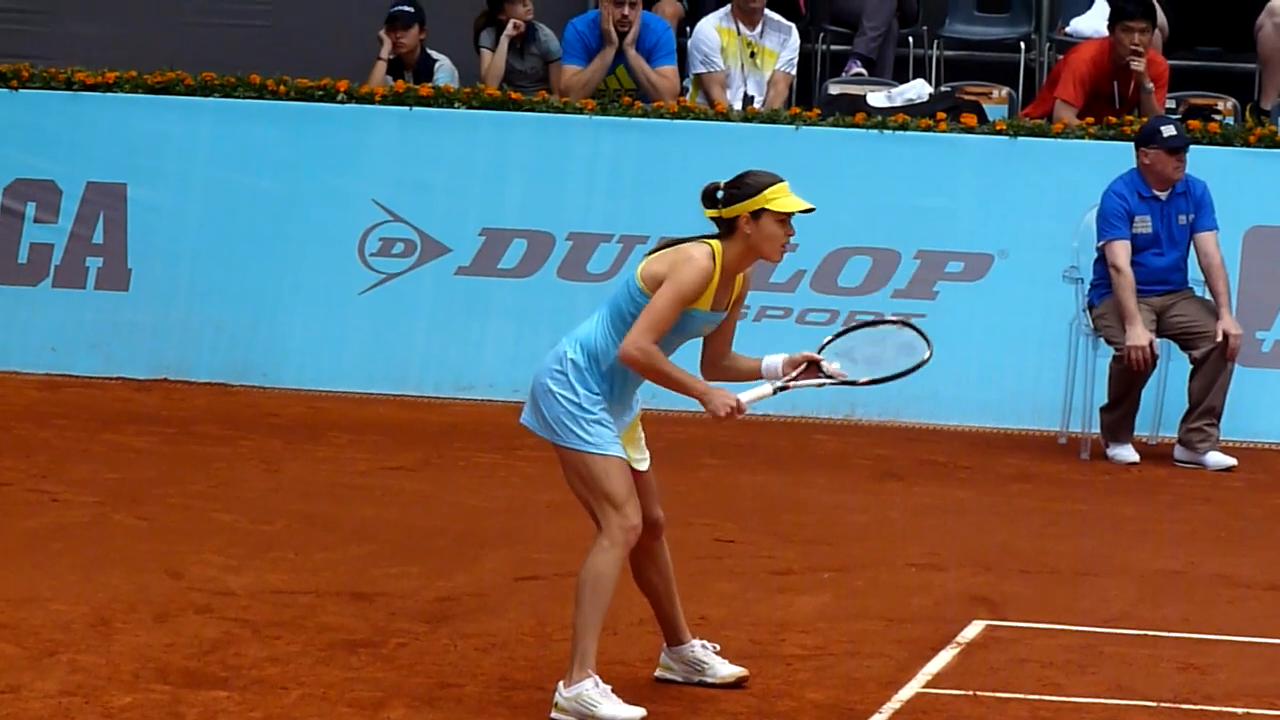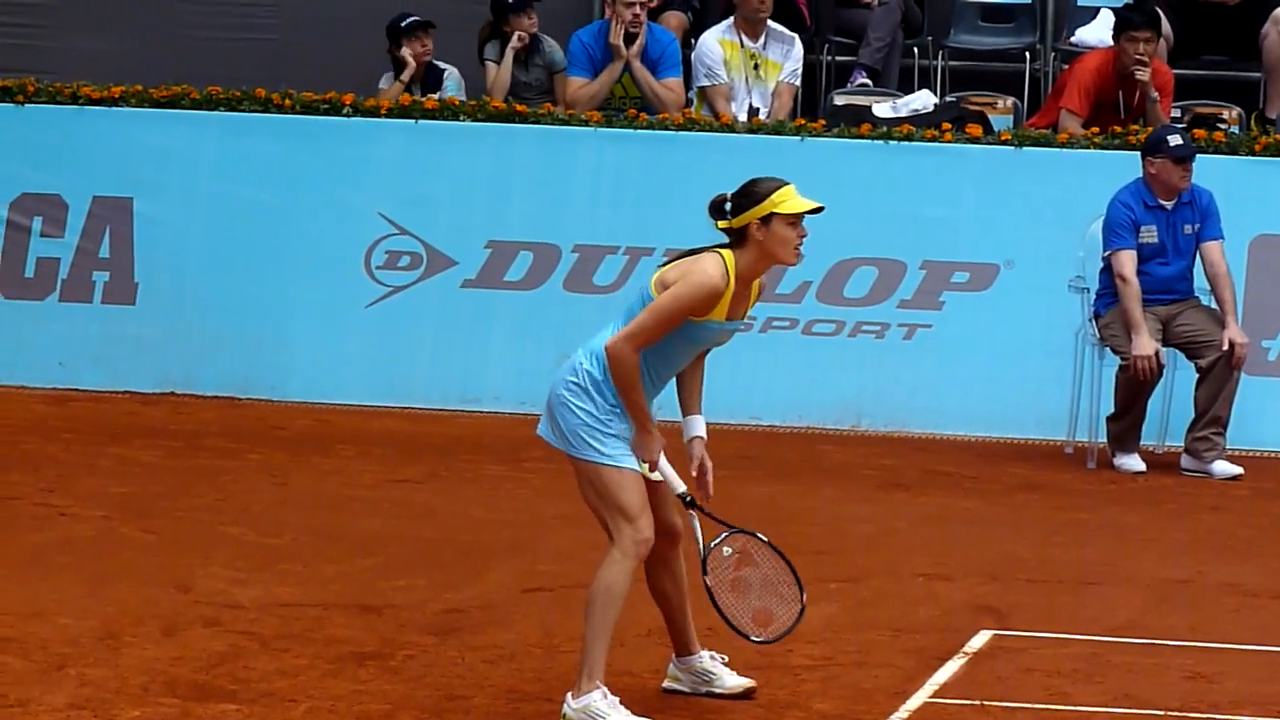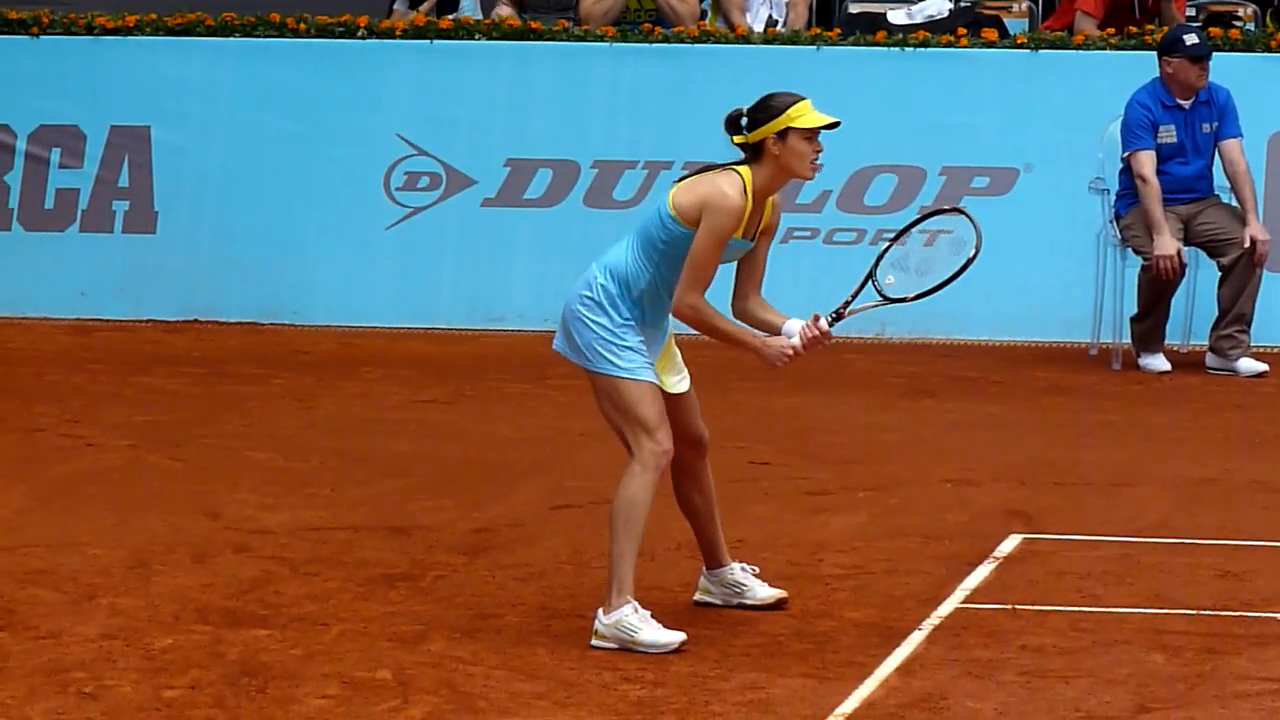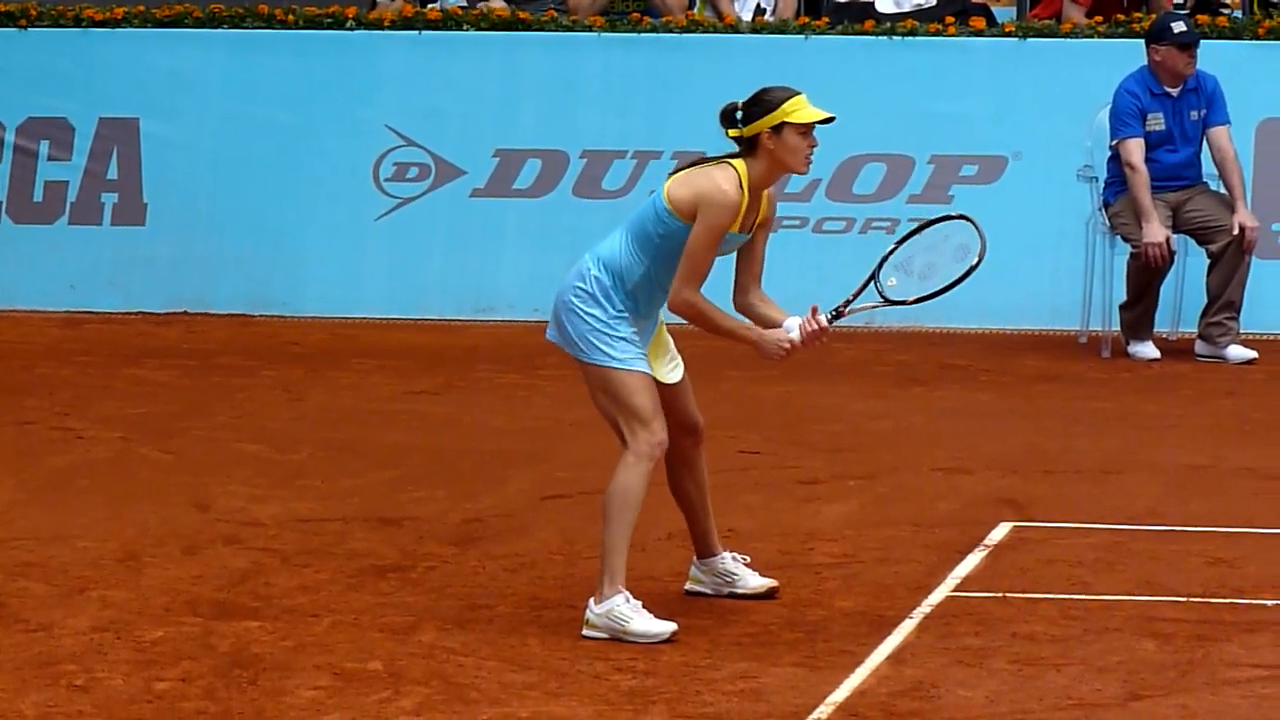
dt=1s
person 1, frame 1
left shoulder: (736, 280)
right shoulder: (695, 263)
left elbow: (715, 363)
right elbow: (635, 350)
left wrist: (779, 365)
right wrist: (705, 394)
left hip: (613, 397)
right hip: (574, 387)
left knee: (650, 526)
right knee: (621, 526)
left ankle: (680, 653)
person 1, frame 2
left shoulder: (750, 285)
right shoulder: (710, 277)
right elbow: (620, 346)
left wrist: (696, 433)
right wrist: (647, 430)
left hip: (626, 405)
right hip: (591, 397)
left knee: (668, 534)
right knee: (635, 538)
left ankle: (689, 663)
person 1, frame 3
left shoulder: (767, 210)
right shoulder: (727, 196)
left elbow: (745, 301)
right elbow: (687, 303)
left wrist: (794, 328)
right wrist: (760, 347)
left hip: (645, 319)
right hip: (605, 312)
left knee: (692, 445)
right knee: (654, 450)
left ankle: (719, 575)
right ankle: (617, 612)
person 1, frame 4
left shoulder: (761, 203)
right shoulder: (723, 191)
left elbow: (747, 296)
right elbow: (684, 298)
left wrist: (793, 325)
right wrist: (758, 340)
left hip: (636, 311)
right hip: (597, 303)
left knee: (686, 433)
right knee: (648, 440)
left ankle: (710, 564)
right ankle: (608, 602)
person 2, frame 1
left shoulder: (1196, 191)
right shoulder: (1119, 195)
left elbow: (1210, 256)
right elbow: (1119, 265)
left wrist: (1225, 314)
right wrist: (1134, 326)
left hip: (1175, 295)
right hip: (1118, 296)
left knee: (1222, 339)
right knee: (1138, 350)
left ankle: (1196, 442)
right ankle: (1117, 438)
person 2, frame 2
left shoulder: (1202, 201)
right shoulder: (1125, 204)
left elbow: (1216, 265)
right elbow: (1125, 275)
left wrist: (1231, 323)
right wrist: (1140, 335)
left hip: (1182, 304)
right hip: (1124, 305)
left knee: (1228, 348)
right knee: (1144, 360)
left ankle: (1203, 451)
right ankle: (1124, 446)
person 2, frame 3
left shoulder: (1220, 99)
right shoulder: (1142, 104)
left elbow: (1235, 162)
right elbow: (1145, 175)
left wrist: (1252, 220)
right wrist: (1161, 235)
left hip: (1201, 203)
right hip: (1144, 206)
left knee: (1249, 246)
right knee: (1166, 260)
left ankle: (1227, 349)
right ankle: (1148, 347)
person 2, frame 4
left shoulder: (1208, 86)
right shoulder: (1131, 92)
left elbow: (1223, 149)
right elbow: (1134, 163)
left wrist: (1241, 207)
right wrist: (1150, 222)
left hip: (1190, 190)
right hip: (1133, 193)
left knee: (1238, 232)
right knee: (1155, 247)
left ankle: (1216, 336)
right ankle: (1137, 334)
